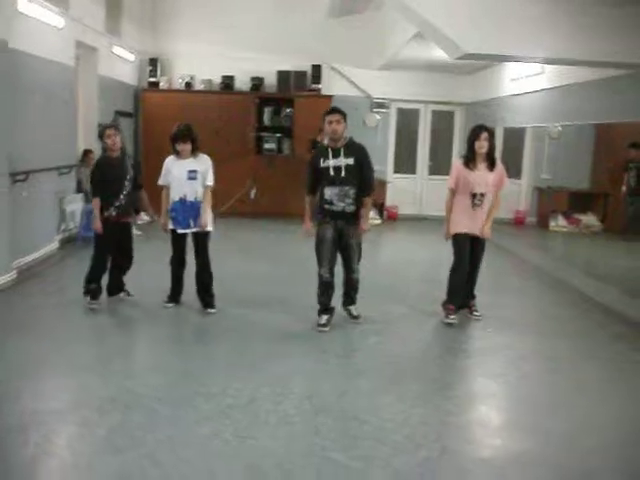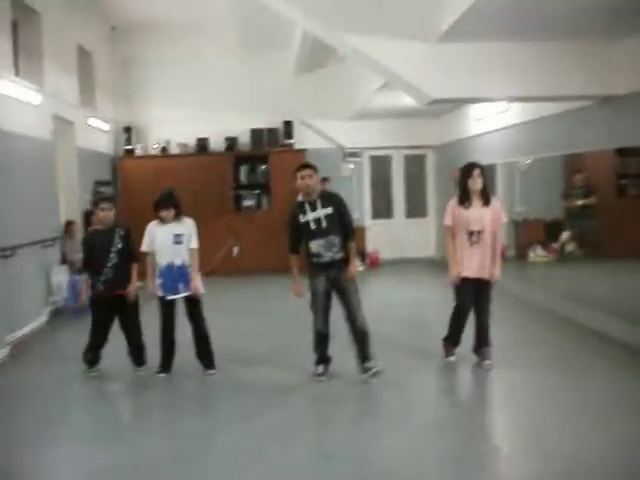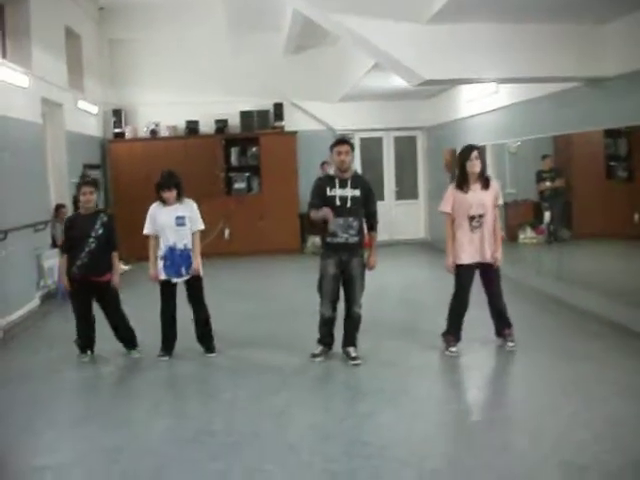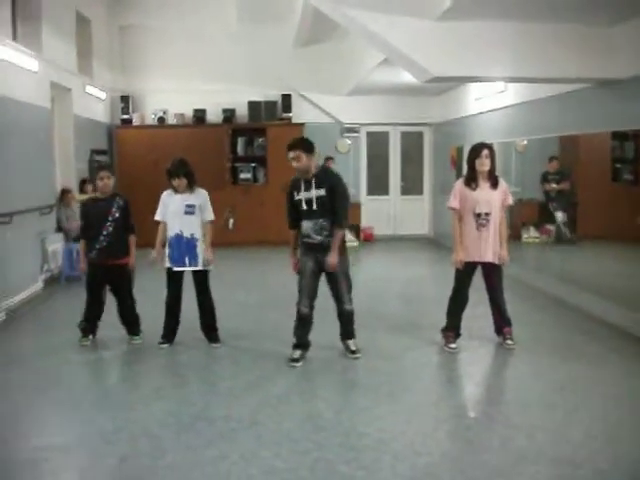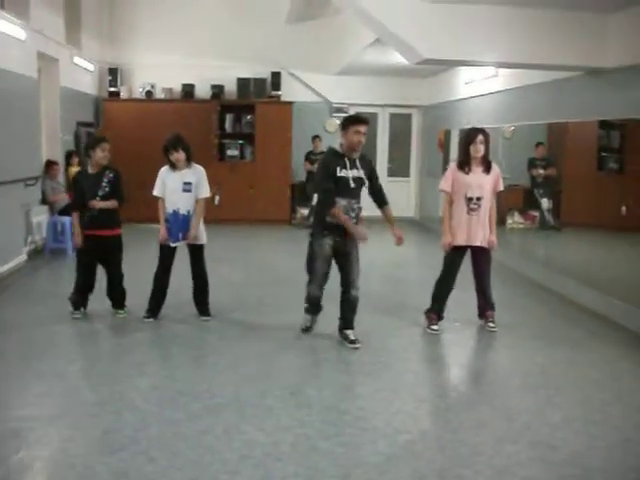
dt=1s
person 1, frame 1
left shoulder: (358, 151)
right shoulder: (318, 155)
left elbow: (367, 187)
right elbow: (311, 190)
left wrist: (365, 218)
right wrist: (307, 219)
left hip: (351, 220)
right hip: (326, 220)
left knee: (352, 267)
right knee: (325, 269)
left ankle: (350, 303)
right ankle: (325, 311)
person 1, frame 2
left shoulder: (334, 200)
right shoulder: (296, 212)
left elbow: (349, 232)
right elbow: (294, 249)
left wrist: (353, 262)
right wrist: (295, 280)
left hip: (342, 267)
right hip: (318, 272)
left knee: (355, 314)
right knee: (320, 320)
left ankle: (366, 360)
right ankle: (322, 361)
person 1, frame 3
left shoulder: (363, 185)
right shoulder: (322, 184)
left elbow: (372, 221)
right elbow: (312, 212)
left wrist: (373, 252)
right wrist: (322, 212)
left hip: (355, 253)
right hip: (330, 253)
left knee: (354, 302)
right knee: (327, 302)
left ankle: (349, 344)
right ankle: (325, 342)
person 1, frame 4
left shoulder: (332, 180)
right shoulder: (294, 186)
left elbow: (341, 219)
left wrist: (334, 251)
right wrist: (294, 253)
left hip: (333, 250)
right hip: (308, 252)
left knee: (343, 298)
right knee: (304, 302)
left ankle: (348, 338)
right ankle: (300, 345)
person 1, frame 5
left shoulder: (366, 164)
right shoulder: (329, 161)
left elbow: (379, 197)
right elbow: (327, 202)
left wrist: (393, 227)
right wrist: (351, 227)
left hip: (353, 231)
right hip: (324, 232)
left knee: (352, 285)
right knee: (316, 281)
left ankle: (346, 328)
right ankle: (311, 313)
person 2, frame 1
left shoulder: (496, 167)
right shoulder: (460, 166)
left elbow: (496, 200)
right elbow: (451, 196)
left wrist: (488, 224)
right wrist: (448, 223)
left hip: (480, 226)
right hip: (461, 224)
left knee: (474, 266)
right knee: (461, 264)
left ankle: (468, 301)
right ankle: (451, 305)
person 2, frame 2
left shoulder: (493, 205)
right shoulder: (455, 205)
left elbow: (496, 237)
right elbow: (450, 237)
left wrist: (497, 265)
right wrist: (452, 265)
left hip: (485, 267)
right hip: (463, 267)
left knee: (483, 309)
right knee: (463, 307)
left ankle: (483, 348)
right ankle: (450, 343)
person 2, frame 3
left shoulder: (492, 186)
right shoulder: (455, 190)
left elbow: (496, 220)
right elbow: (449, 224)
left wrist: (498, 248)
right wrist: (449, 254)
left hip: (488, 252)
right hip: (464, 253)
left knee: (495, 293)
right knee: (461, 296)
left ankle: (504, 330)
right ankle: (451, 336)
person 2, frame 4
left shoulder: (500, 186)
right shoulder: (462, 185)
left elbow: (502, 218)
right elbow: (457, 220)
left wrist: (504, 247)
right wrist: (457, 249)
left hip: (492, 250)
right hip: (468, 250)
left knee: (496, 291)
right knee: (460, 292)
left ankle: (504, 329)
right ankle: (451, 332)
person 2, frame 5
left shoulder: (493, 171)
right shoulder: (455, 169)
left elbow: (492, 203)
right elbow: (447, 203)
left wrist: (493, 233)
right wrist: (446, 232)
left hip: (482, 235)
right hip: (458, 234)
left knee: (483, 275)
right knee: (448, 275)
left ankle: (487, 313)
right ankle: (434, 314)
person 3, frame 1
left shoulder: (204, 161)
right shoulder: (170, 162)
left elbow: (207, 190)
right elbow: (166, 190)
left wrist: (205, 215)
right wrist: (164, 215)
left hip: (198, 216)
right hip: (177, 217)
left knee: (202, 258)
right knee: (177, 258)
left ankle: (207, 299)
right ankle: (174, 295)
person 3, frame 2
left shoulder: (187, 224)
right shoulder: (153, 228)
left elbow: (193, 253)
right elbow: (150, 256)
left wrist: (195, 278)
right wrist: (151, 281)
left hip: (187, 280)
right hip: (165, 283)
left knee: (197, 320)
right knee: (167, 324)
left ankle: (208, 361)
right ankle: (165, 364)
person 3, frame 3
left shoulder: (189, 206)
right shoulder: (155, 209)
left elbow: (196, 235)
right elbow: (153, 239)
left wrist: (197, 260)
right wrist: (152, 265)
left hip: (189, 263)
right hip: (166, 266)
left knee: (198, 303)
right knee: (167, 307)
left ankle: (207, 342)
right ankle: (167, 346)
person 3, frame 4
left shoulder: (201, 195)
right shoulder: (166, 197)
left elbow: (207, 224)
right elbow: (163, 225)
left wrist: (208, 250)
right wrist: (157, 250)
left hip: (197, 253)
right hip: (174, 254)
left knee: (203, 293)
right knee: (173, 295)
left ankle: (211, 332)
right ankle: (168, 334)
person 3, frame 5
left shoulder: (198, 171)
right shoulder: (164, 172)
left elbow: (201, 202)
right elbow: (161, 201)
left wrist: (195, 228)
right wrist: (162, 227)
left hip: (193, 229)
right hip: (170, 229)
left knee: (198, 268)
right knee: (163, 268)
left ankle: (203, 306)
right ankle: (153, 308)
person 4, frame 1
left shoulder: (129, 162)
right shoulder: (101, 164)
left elbow: (138, 188)
right elbow: (96, 194)
left wrist: (148, 208)
right wrist: (96, 218)
left hip: (125, 217)
right hip: (107, 218)
left knee: (124, 256)
right knee: (101, 255)
left ankle: (116, 288)
right ankle: (91, 292)
person 4, frame 2
left shoulder: (123, 232)
right shoulder: (90, 238)
left elbow: (133, 260)
right elbow: (87, 267)
left wrist: (133, 283)
left hip: (124, 290)
right hip: (102, 293)
left knee: (132, 328)
right knee: (99, 329)
left ankle: (139, 361)
right ankle: (91, 361)
person 4, frame 3
left shoulder: (105, 218)
right shoulder: (72, 221)
left elbow: (113, 248)
right elbow: (66, 251)
left wrist: (116, 273)
right wrist: (63, 274)
left hip: (103, 276)
right hip: (79, 278)
left knee: (114, 312)
right knee: (83, 315)
left ankle: (131, 344)
right ankle: (85, 347)
person 4, frame 4
left shoulder: (121, 202)
right shoulder: (88, 205)
left elbow: (130, 231)
right elbow: (83, 235)
left wrist: (132, 255)
right wrist: (82, 258)
left hip: (120, 260)
right hip: (96, 261)
left knee: (125, 297)
right knee: (94, 298)
left ankle: (134, 330)
right ankle: (88, 331)
person 4, frame 5
left shoulder: (113, 174)
right shoulder: (79, 177)
left elbow: (118, 201)
right elbow: (75, 208)
left wrist: (101, 204)
right wrist: (77, 233)
left hip: (110, 232)
right hip: (87, 232)
left knee: (114, 270)
right knee: (84, 270)
left ankle: (118, 304)
right ankle: (79, 304)
